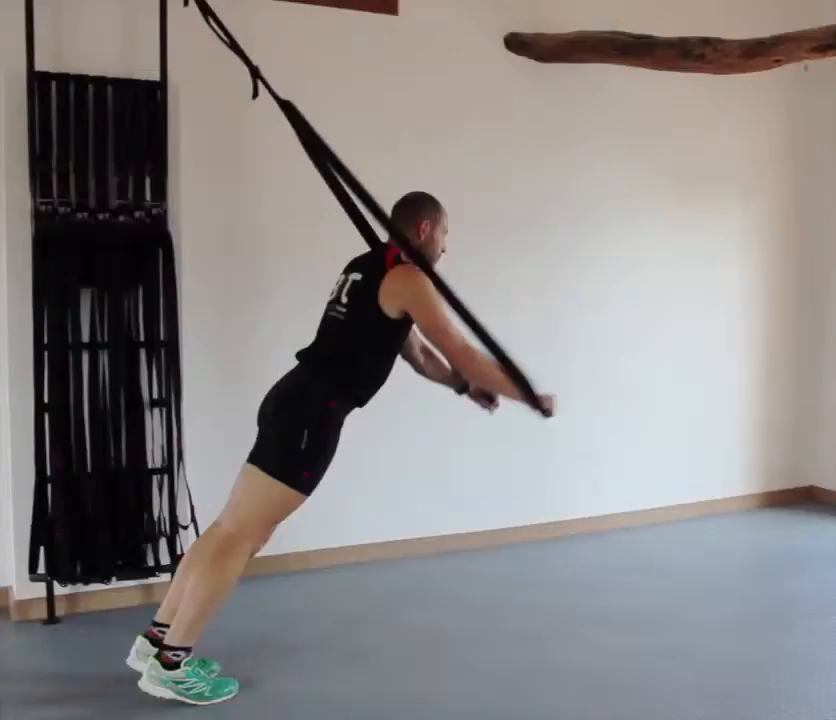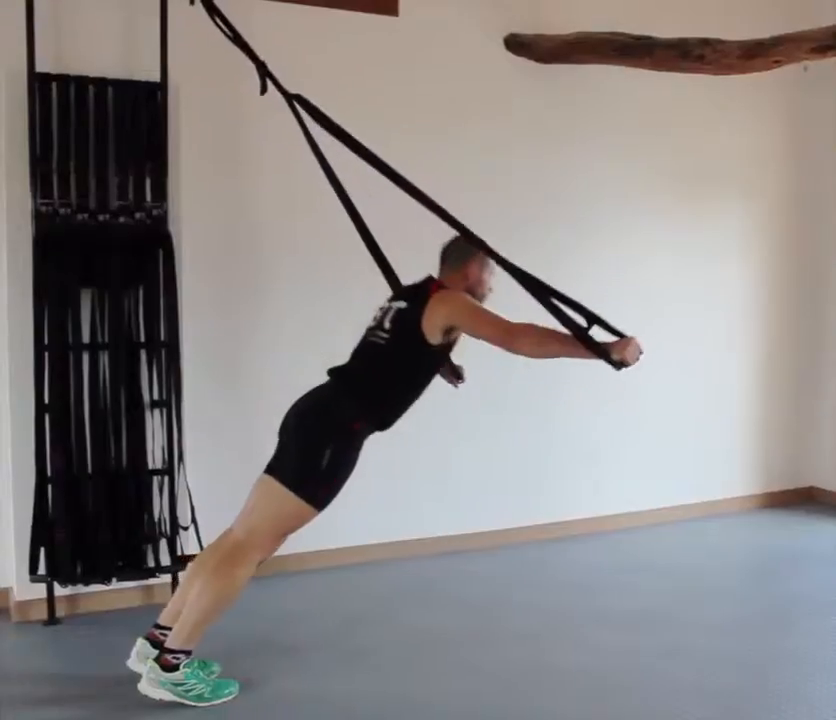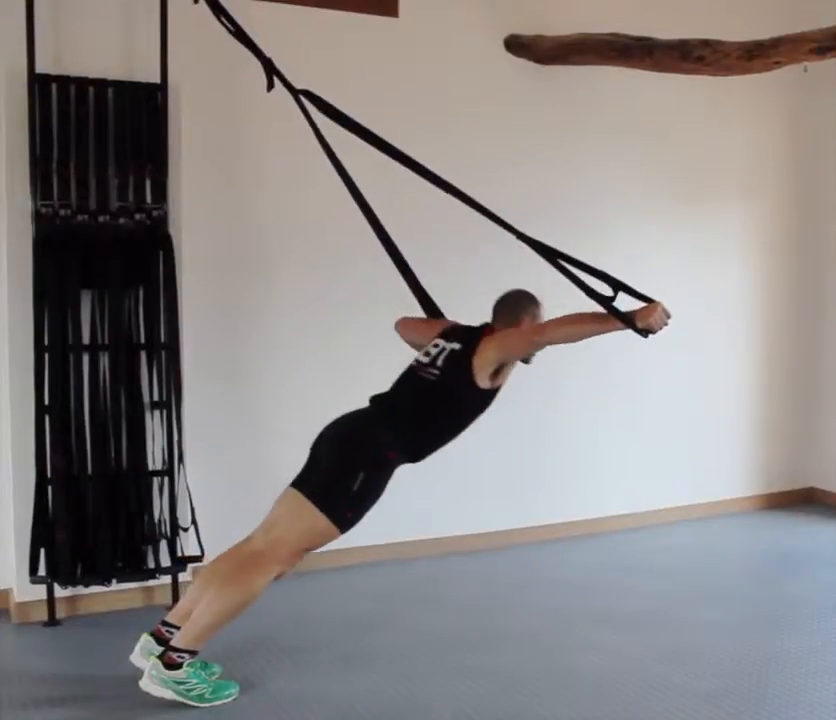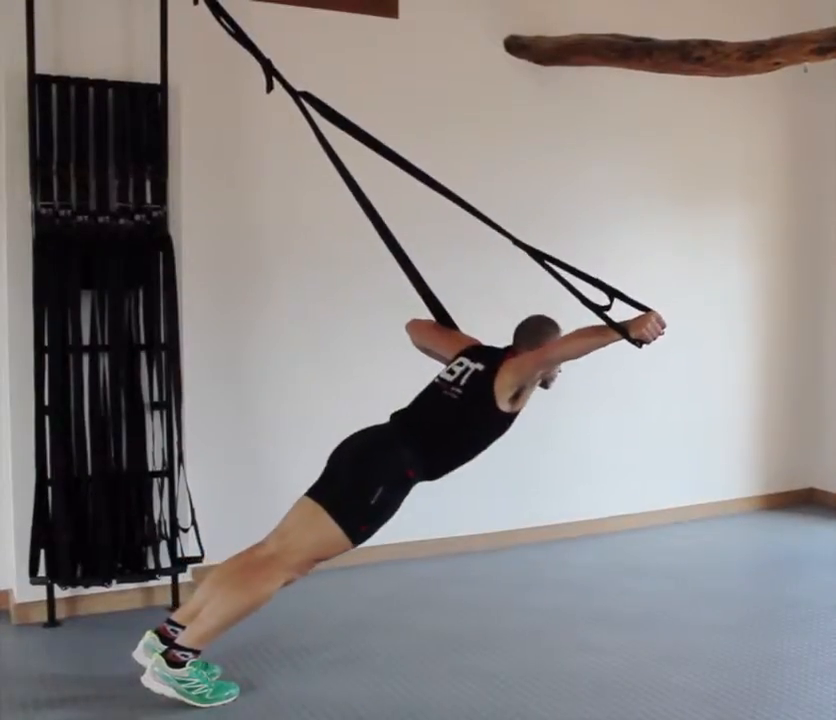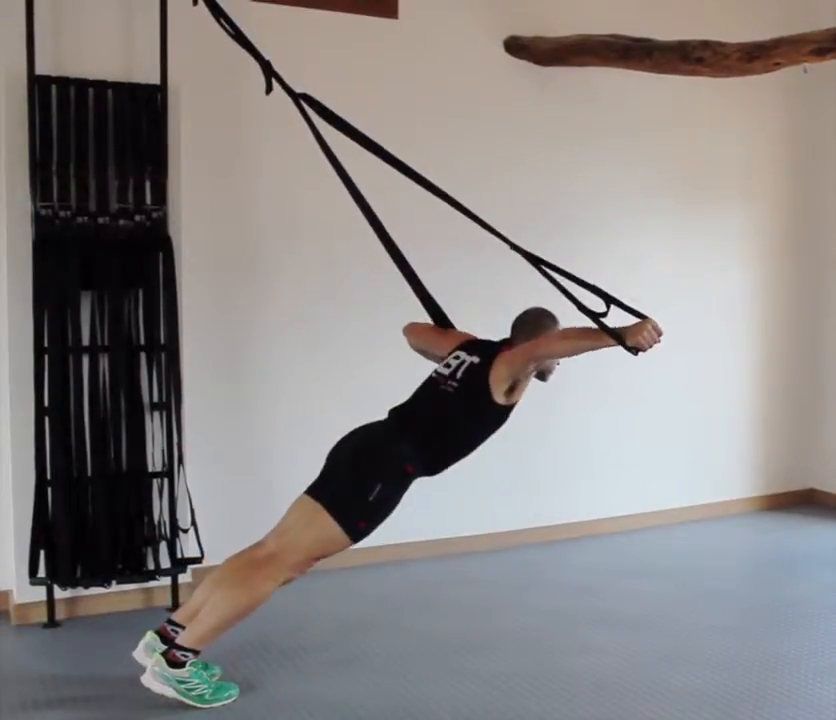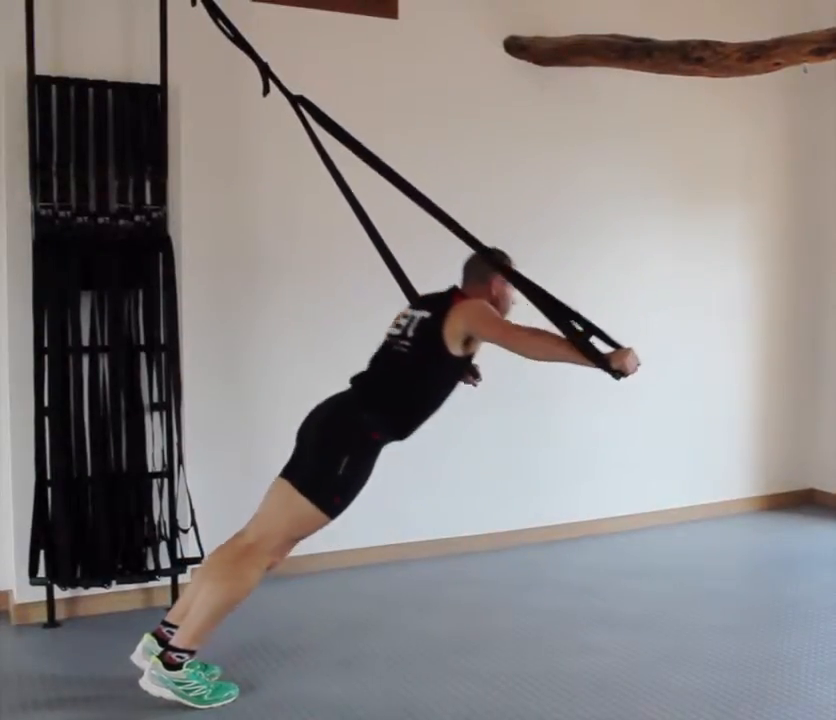
dt=0.5s
person 1, frame 1
left shoulder: (367, 268)
right shoulder: (407, 279)
left elbow: (413, 348)
right elbow: (459, 354)
left wrist: (463, 386)
right wrist: (529, 395)
left hip: (296, 399)
right hip: (312, 413)
left knee: (236, 529)
right knee: (243, 533)
left ankle: (156, 638)
right ankle: (170, 662)
person 1, frame 2
left shoulder: (410, 297)
right shoulder: (450, 304)
right elbow: (519, 339)
left wrist: (439, 364)
right wrist: (606, 351)
left hip: (318, 414)
right hip: (335, 428)
left knee: (247, 536)
right knee: (252, 541)
left ankle: (158, 640)
right ankle: (171, 664)
person 1, frame 3
left shoulder: (454, 334)
right shoulder: (497, 350)
left elbow: (402, 323)
right elbow: (554, 331)
right wrist: (632, 319)
left hip: (351, 437)
right hip: (368, 454)
left knee: (266, 544)
right knee: (273, 553)
left ankle: (163, 637)
right ankle: (174, 662)
person 1, frame 4
left shoulder: (473, 352)
right shoulder: (516, 373)
left elbow: (416, 326)
right elbow: (560, 348)
right wrist: (627, 330)
left hip: (368, 450)
right hip: (386, 468)
left knee: (277, 551)
right knee: (284, 559)
left ankle: (167, 635)
right ankle: (177, 660)
person 1, frame 5
left shoulder: (472, 347)
right shoulder: (511, 364)
left elbow: (412, 330)
right elbow: (553, 343)
right wrist: (623, 337)
left hip: (368, 448)
right hip: (384, 467)
left knee: (277, 550)
right knee: (283, 559)
left ankle: (168, 635)
right ankle: (176, 660)
person 1, frame 6
left shoulder: (429, 305)
right shoulder: (469, 313)
right elbow: (525, 340)
left wrist: (452, 361)
right wrist: (606, 359)
left hip: (338, 421)
right hip: (352, 437)
left knee: (260, 539)
right knee: (263, 544)
left ankle: (163, 640)
right ankle: (174, 662)
